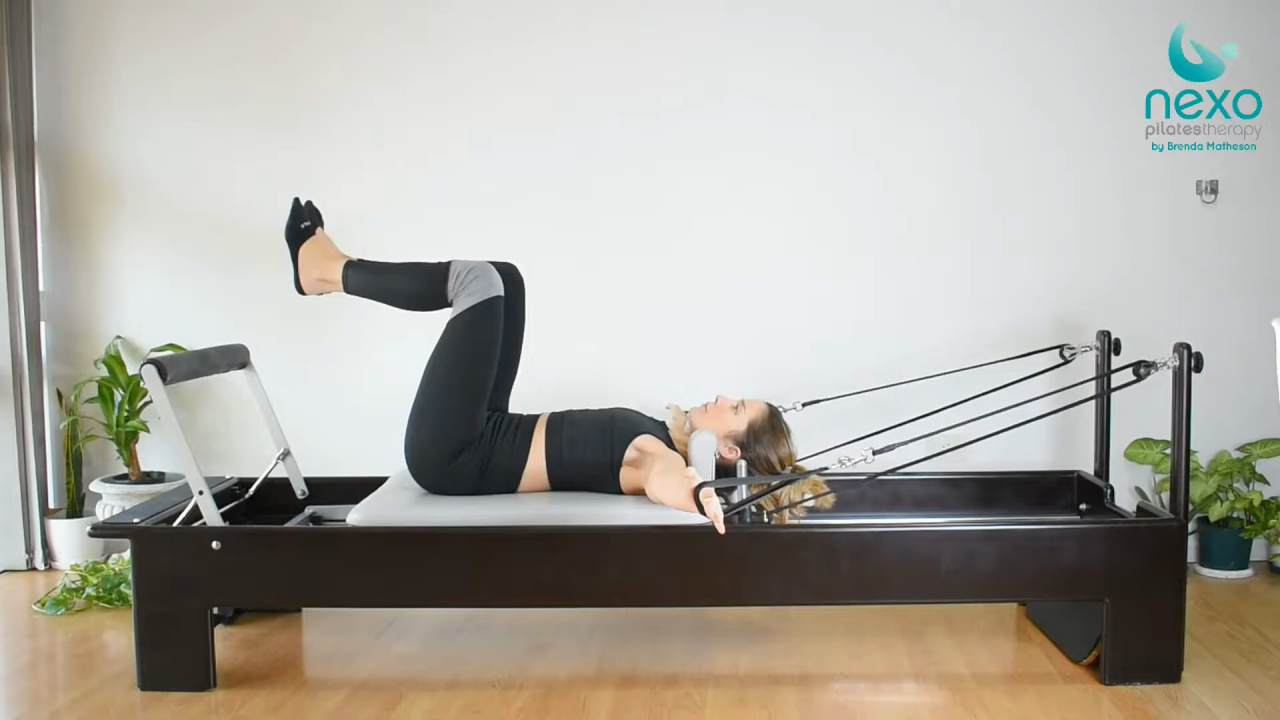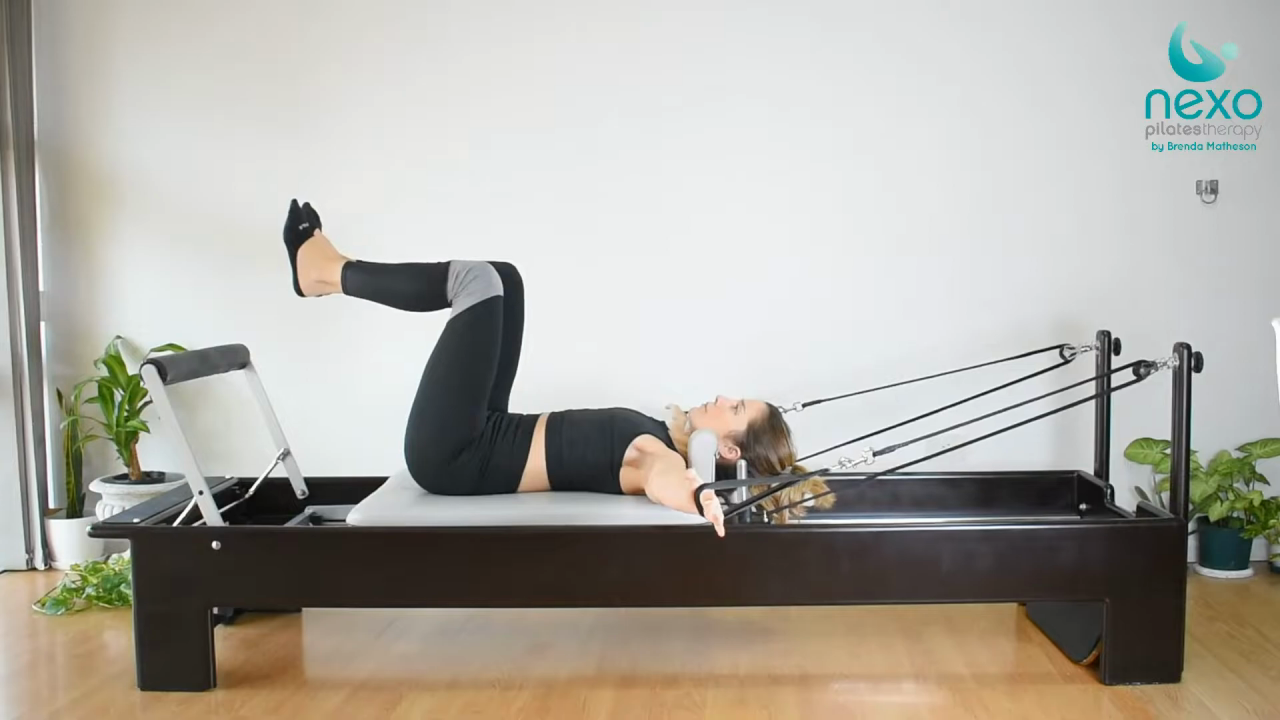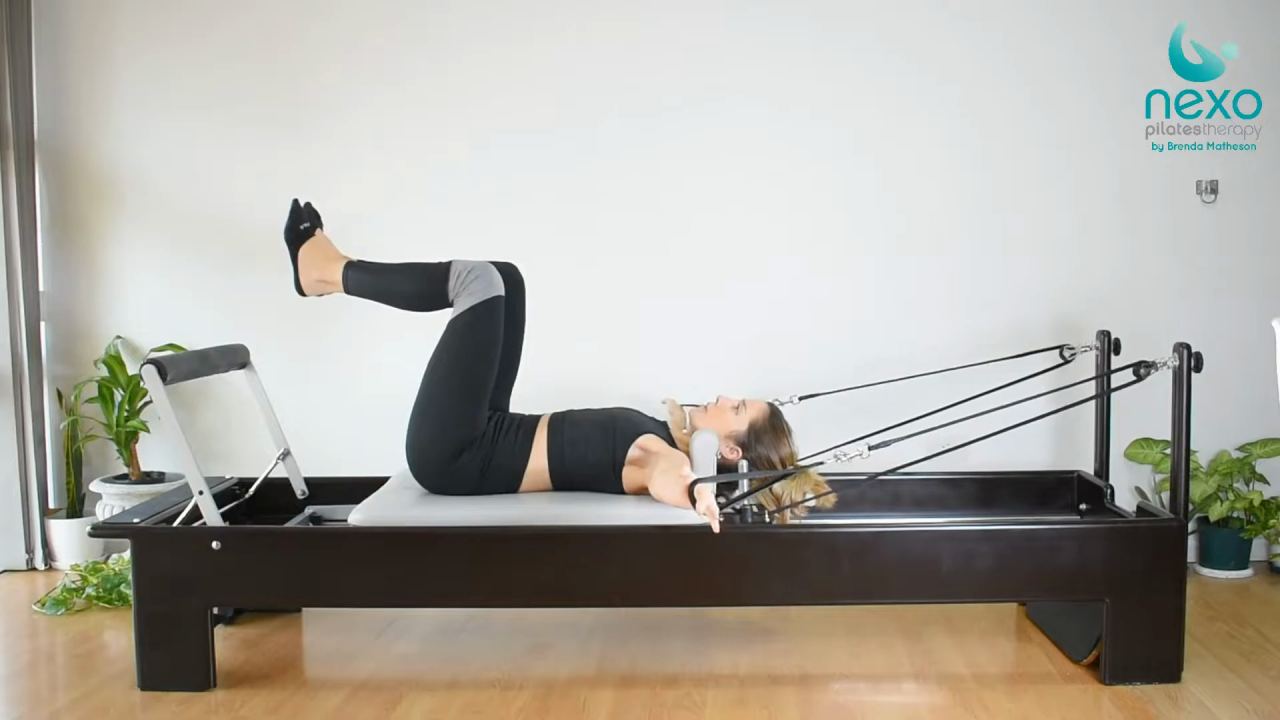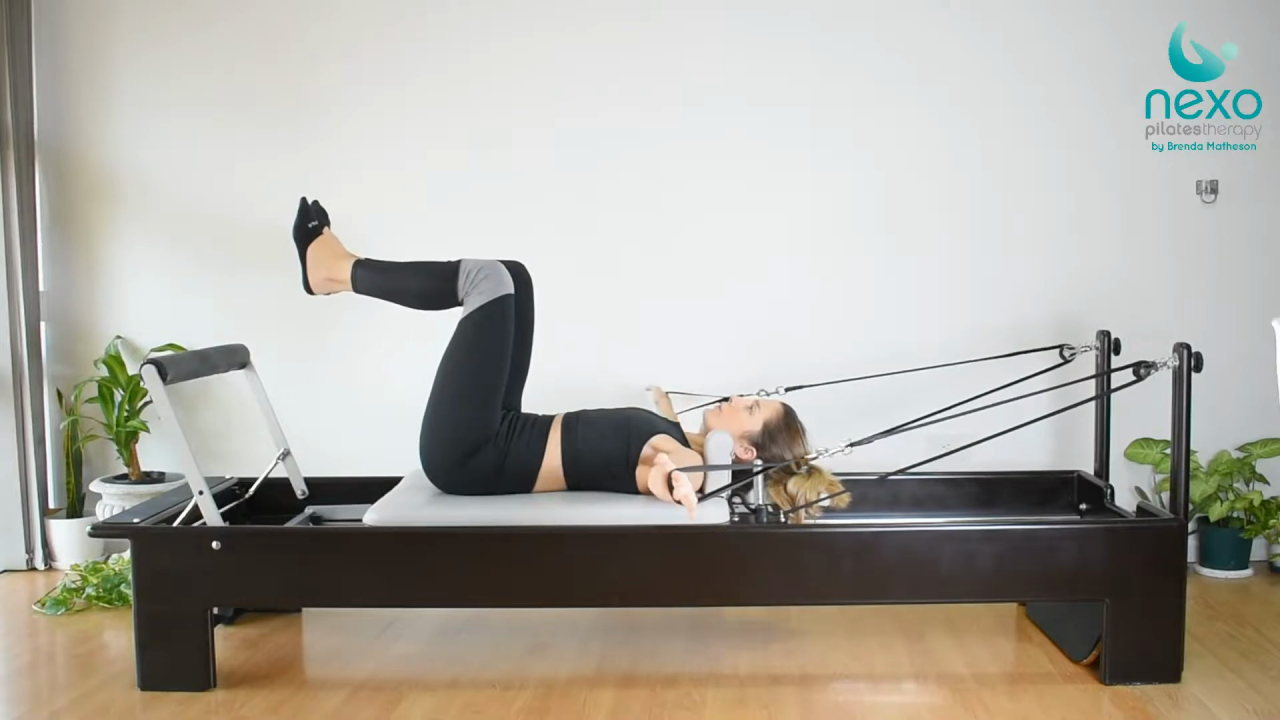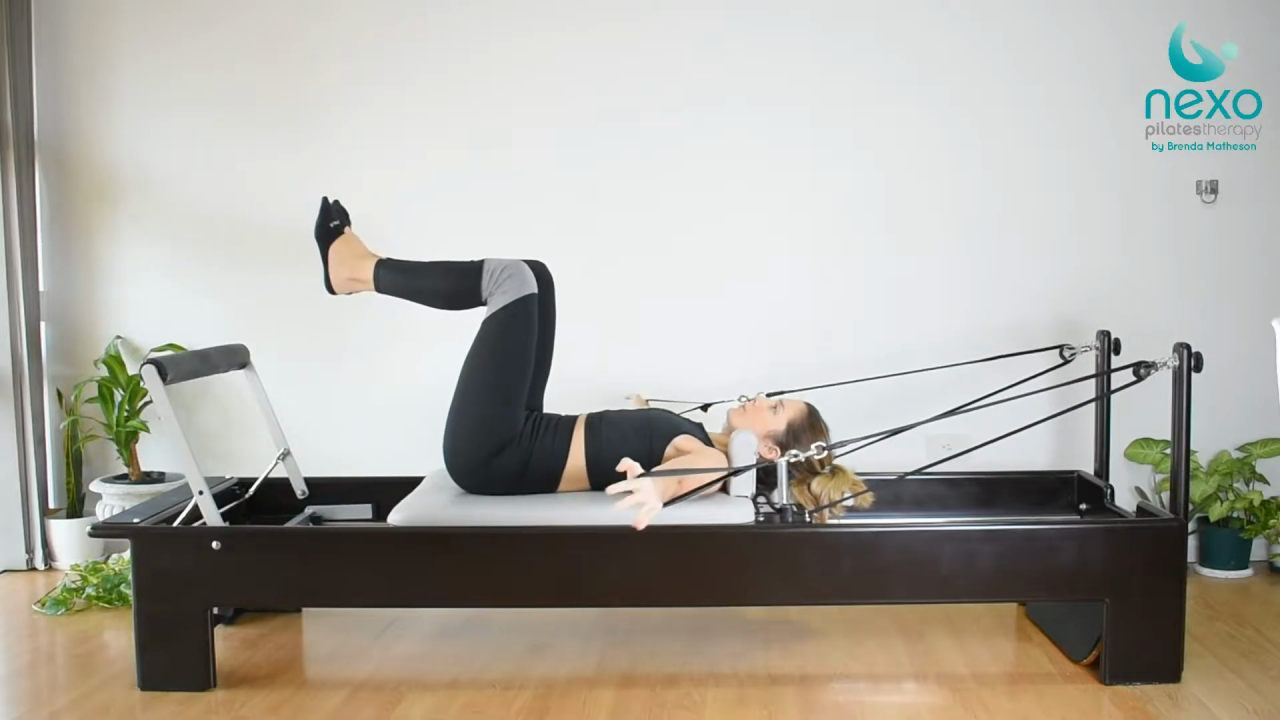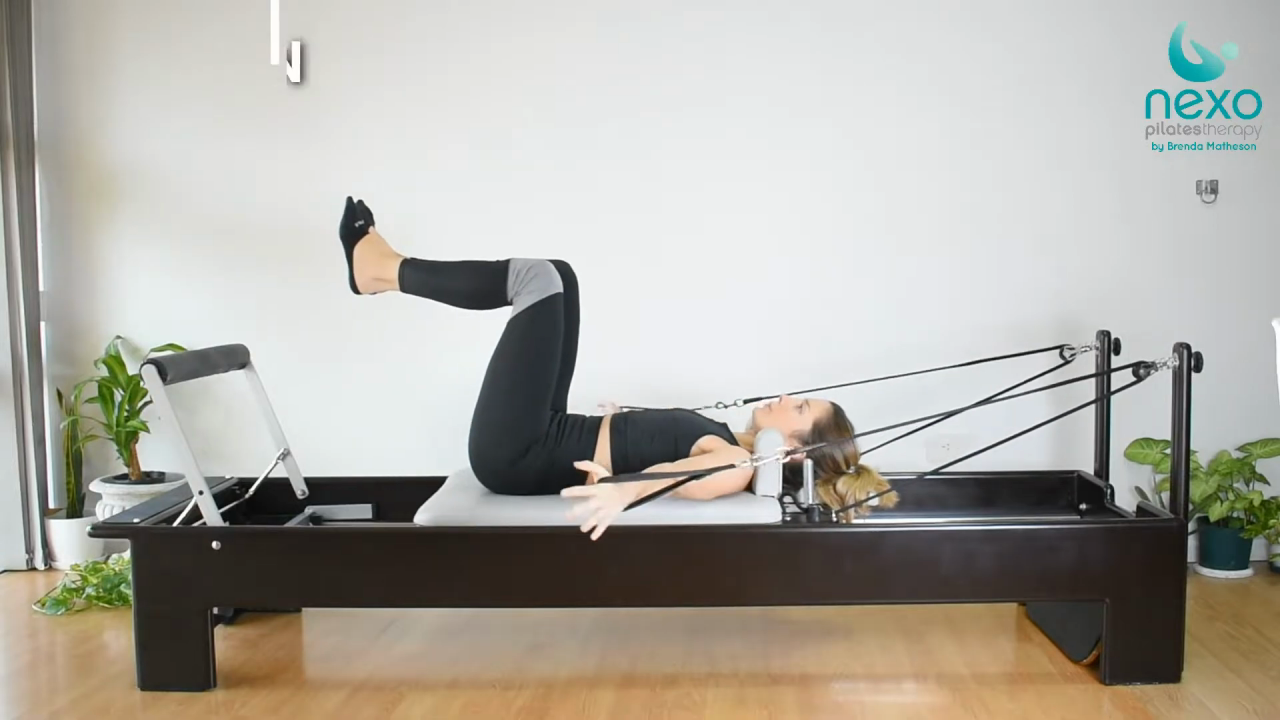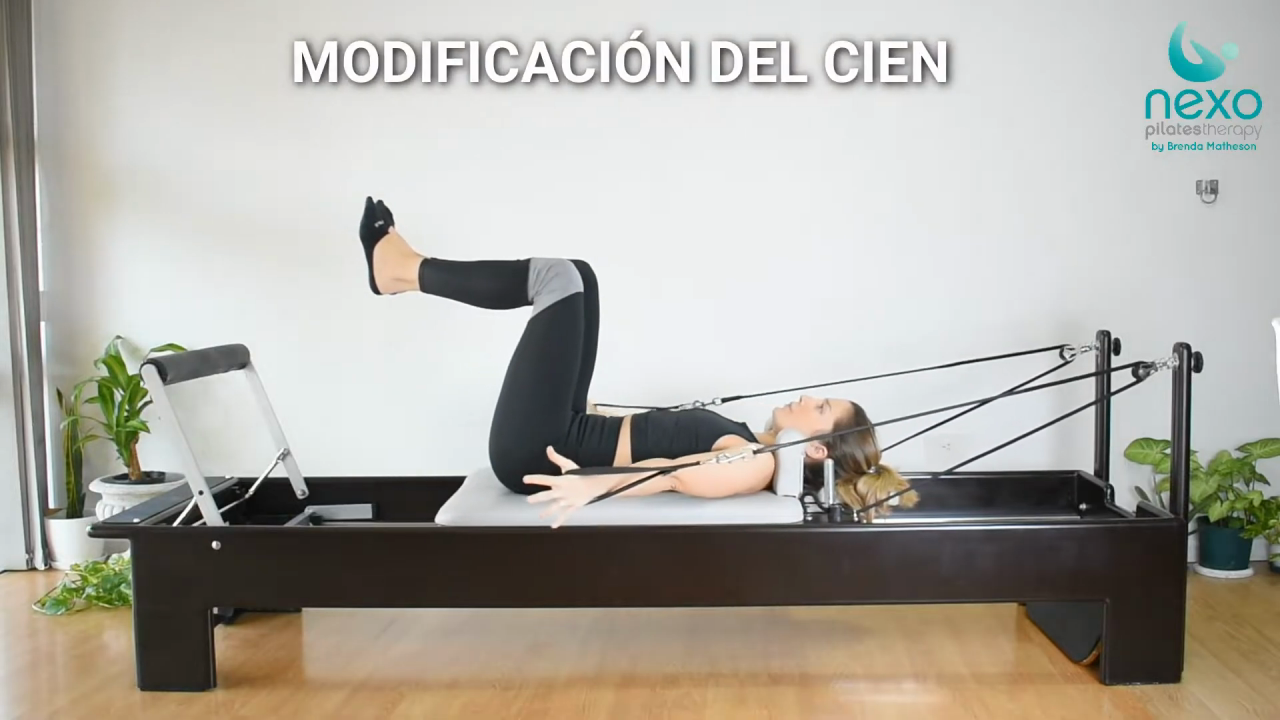
dt=0.3s
person 1, frame 1
left shoulder: (672, 464)
right shoulder: (671, 445)
left elbow: (662, 482)
left wrist: (694, 495)
right wrist: (677, 417)
left hip: (453, 458)
right hip: (484, 444)
left knee: (478, 281)
right knee: (501, 280)
left ankle: (331, 271)
right ankle: (337, 271)
person 1, frame 2
left shoulder: (672, 462)
right shoulder: (671, 441)
left elbow: (663, 479)
left wrist: (696, 495)
right wrist: (680, 417)
left hip: (455, 458)
right hip: (490, 439)
left knee: (478, 281)
right knee: (498, 279)
left ankle: (331, 272)
right ankle: (336, 274)
person 1, frame 3
left shoulder: (676, 462)
right shoulder: (673, 445)
left elbow: (663, 481)
left wrist: (690, 491)
right wrist: (678, 414)
left hip: (456, 458)
right hip: (486, 442)
left knee: (479, 280)
right knee: (501, 279)
left ankle: (332, 272)
right ankle: (336, 273)
person 1, frame 4
left shoulder: (691, 463)
right shoulder: (685, 443)
left elbow: (666, 476)
left wrist: (674, 481)
right wrist: (665, 401)
left hip: (471, 459)
right hip: (503, 440)
left knee: (488, 279)
right knee: (509, 277)
left ankle: (341, 270)
right ankle: (343, 273)
person 1, frame 5
left shoulder: (713, 466)
right shoulder: (708, 446)
left elbow: (677, 478)
left wrist: (648, 489)
right wrist: (646, 407)
left hip: (492, 458)
right hip: (518, 444)
left knee: (512, 279)
right knee: (530, 278)
left ankle: (361, 270)
right ankle: (363, 271)
person 1, frame 6
left shoulder: (737, 467)
right shoulder: (729, 445)
left elbow: (676, 476)
left wrist: (625, 491)
right wrist: (621, 410)
left hip: (518, 457)
right hip: (548, 442)
left knee: (537, 279)
right knee: (553, 277)
left ankle: (388, 270)
right ankle: (387, 273)
person 1, frame 7
left shoulder: (757, 466)
right shoulder: (749, 444)
left elbow: (674, 474)
left wrist: (591, 486)
right wrist: (604, 410)
left hip: (536, 454)
right hip: (566, 443)
left knee: (559, 278)
right knee: (573, 277)
left ankle: (407, 271)
right ankle: (409, 273)
